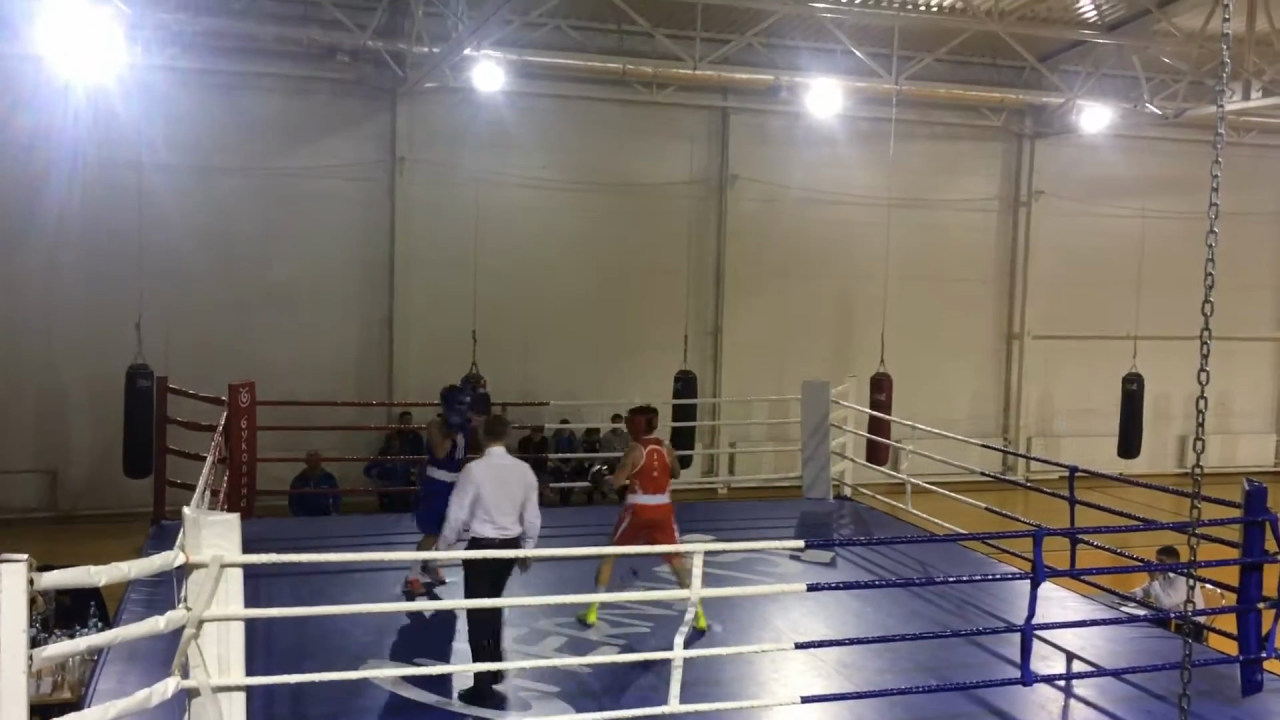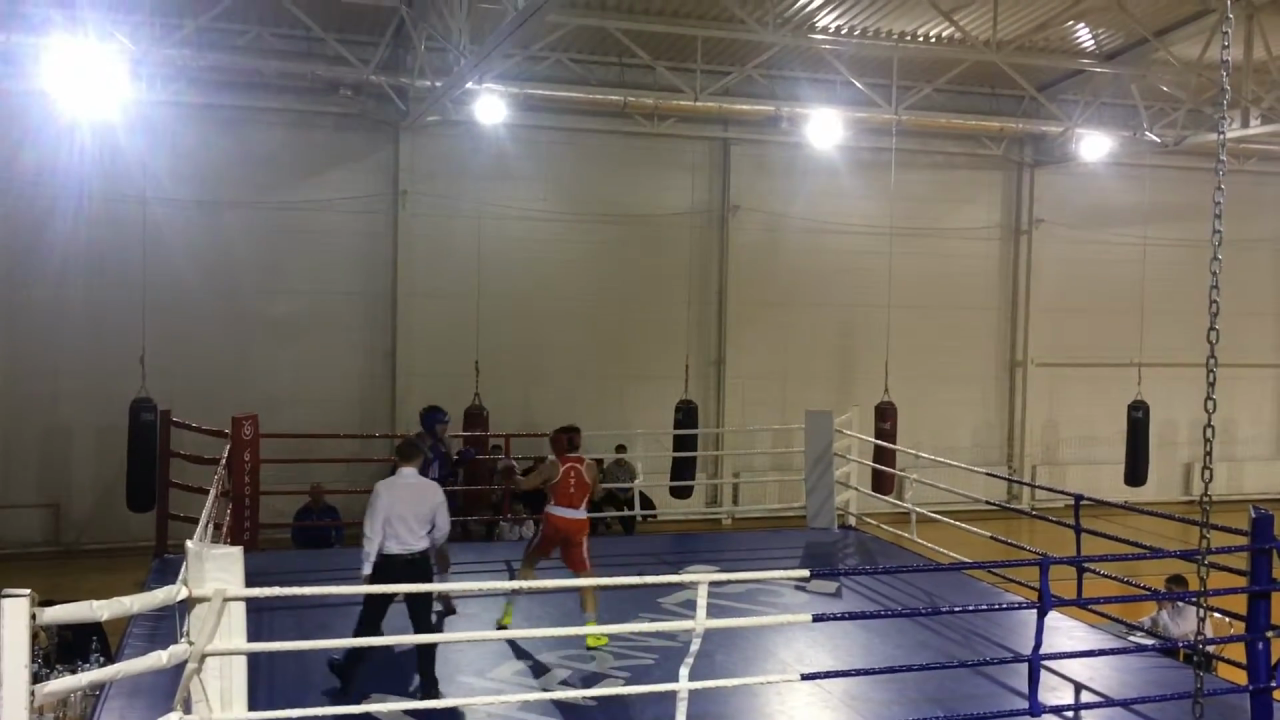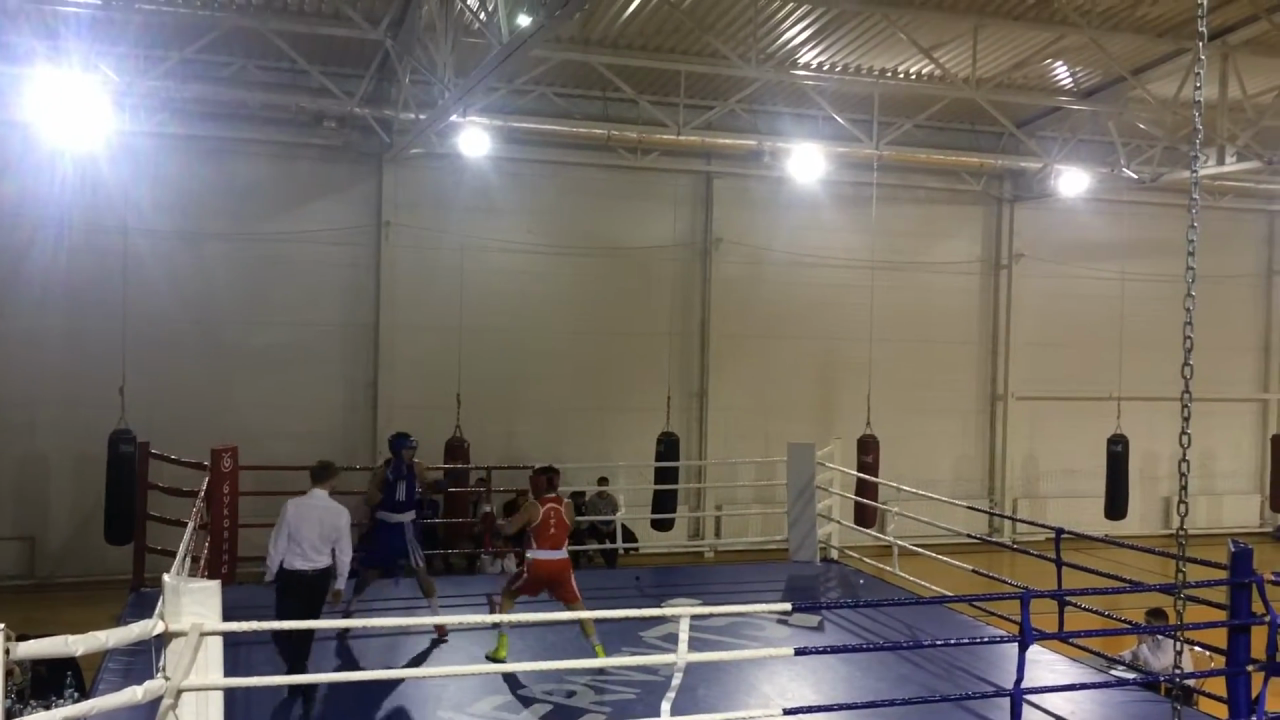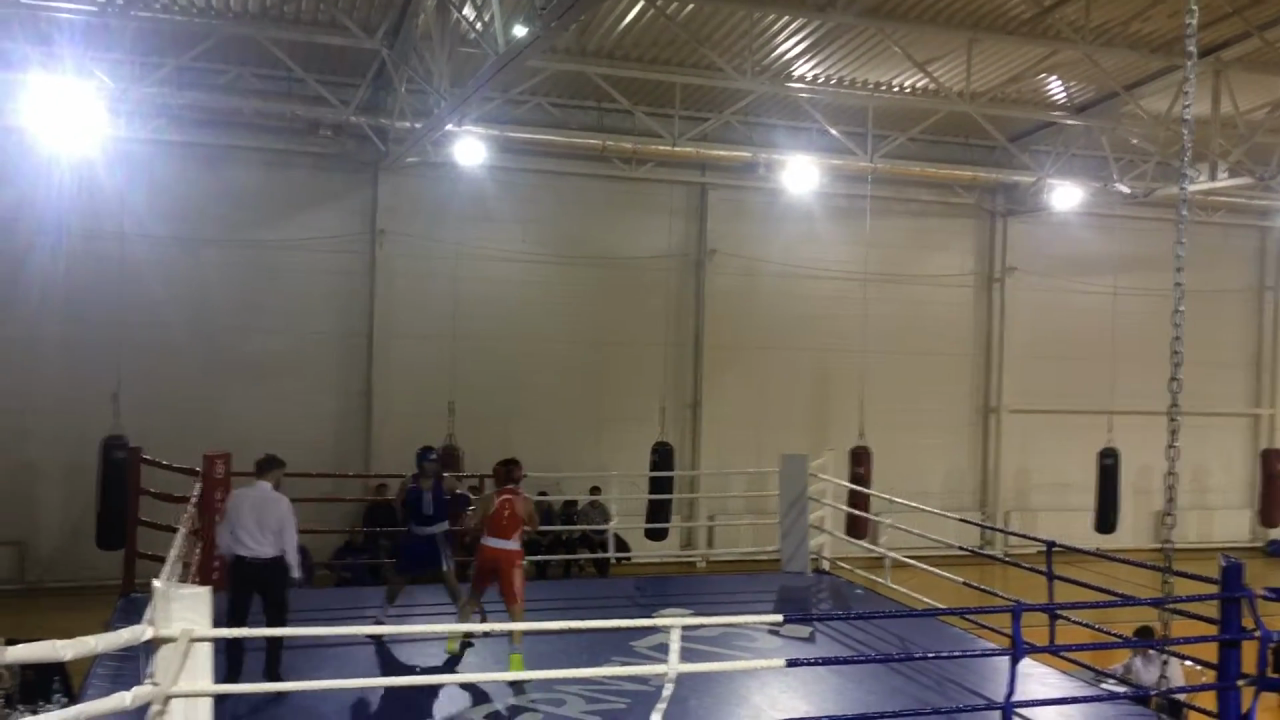
dt=0.7s
person 1, frame 1
left shoulder: (474, 469)
right shoulder: (524, 470)
left elbow: (457, 515)
right elbow: (533, 516)
left wrist: (443, 546)
right wrist: (527, 549)
left hip: (483, 547)
right hip: (511, 546)
left knee: (478, 617)
right knee: (492, 607)
left ankle: (483, 687)
right ankle: (495, 668)
person 1, frame 2
left shoulder: (383, 488)
right shoulder: (433, 489)
left elbow: (373, 533)
right elbow: (443, 530)
left wrist: (367, 569)
left hip: (387, 563)
right hip: (420, 564)
left knee: (369, 621)
right knee: (423, 624)
left ankle: (347, 672)
right ankle: (428, 686)
person 1, frame 3
left shoulder: (292, 506)
right shoulder: (340, 512)
left elbow: (277, 546)
right elbow: (344, 553)
left wrist: (271, 575)
right wrist: (339, 584)
left hip: (292, 577)
right hip: (320, 577)
left knee: (285, 635)
right knee: (305, 634)
left ankle: (303, 684)
right ankle: (298, 683)
person 1, frame 4
left shoulder: (235, 498)
right shoulder: (280, 502)
left elbow: (222, 536)
right elbow: (289, 540)
left wrist: (233, 556)
right wrist: (294, 570)
left hip: (241, 565)
right hip: (271, 566)
left knee: (236, 620)
right knee: (276, 619)
left ankle: (232, 674)
right ankle: (272, 672)
person 2, frame 1
left shoulder: (634, 450)
right shoulder: (667, 449)
left elbow: (618, 481)
right elbow: (675, 474)
left hip: (638, 511)
right hip: (662, 511)
left knee: (609, 556)
right knee: (678, 562)
left ankle: (592, 612)
right ankle: (698, 615)
person 2, frame 2
left shoulder: (553, 465)
right shoulder: (590, 467)
left elbow: (525, 484)
right elbow: (594, 495)
left wrist: (511, 476)
left hip: (553, 522)
right hip: (577, 525)
left knee: (527, 566)
right knee: (585, 578)
left ankle: (507, 616)
right ankle: (592, 633)
person 2, frame 3
left shoulder: (532, 507)
right shoulder: (567, 506)
left elbow: (508, 529)
left hip: (536, 565)
right hip: (561, 565)
left knee: (507, 595)
right knee: (578, 608)
left ankle: (501, 648)
right ankle: (600, 654)
person 2, frame 4
left shoulder: (490, 498)
right shoulder: (526, 502)
left elbow: (472, 522)
right elbow: (533, 529)
left hip: (486, 553)
right hip: (510, 556)
left knee: (474, 597)
right knee: (516, 609)
left ankle: (454, 641)
right ankle: (515, 663)
person 3, frame 1
left shoulder: (465, 421)
right shoulder: (436, 425)
right elbow: (440, 454)
right wrist: (451, 431)
left hip: (455, 482)
right hip: (436, 483)
right knee: (431, 535)
left ankle: (429, 565)
right ankle: (413, 578)
person 3, frame 2
left shoulder: (443, 443)
right shoulder: (414, 444)
left elbow: (451, 468)
left wrist: (460, 459)
right wrist: (428, 459)
left knee: (441, 549)
left ankle: (443, 593)
person 3, frame 3
left shoulder: (416, 468)
right shoulder: (382, 469)
left elbow: (427, 489)
right elbow: (370, 501)
right wrist: (389, 482)
left hip: (405, 526)
right hip: (382, 525)
left knee: (420, 571)
right knee: (369, 573)
left ankle: (437, 617)
right ankle: (350, 608)
person 3, frame 4
left shoulder: (445, 483)
right shoulder: (410, 483)
right elbow: (404, 512)
right wrist: (409, 503)
left hip: (438, 536)
right hip: (415, 535)
left knee: (448, 576)
right knee: (398, 579)
right ankle: (381, 617)
